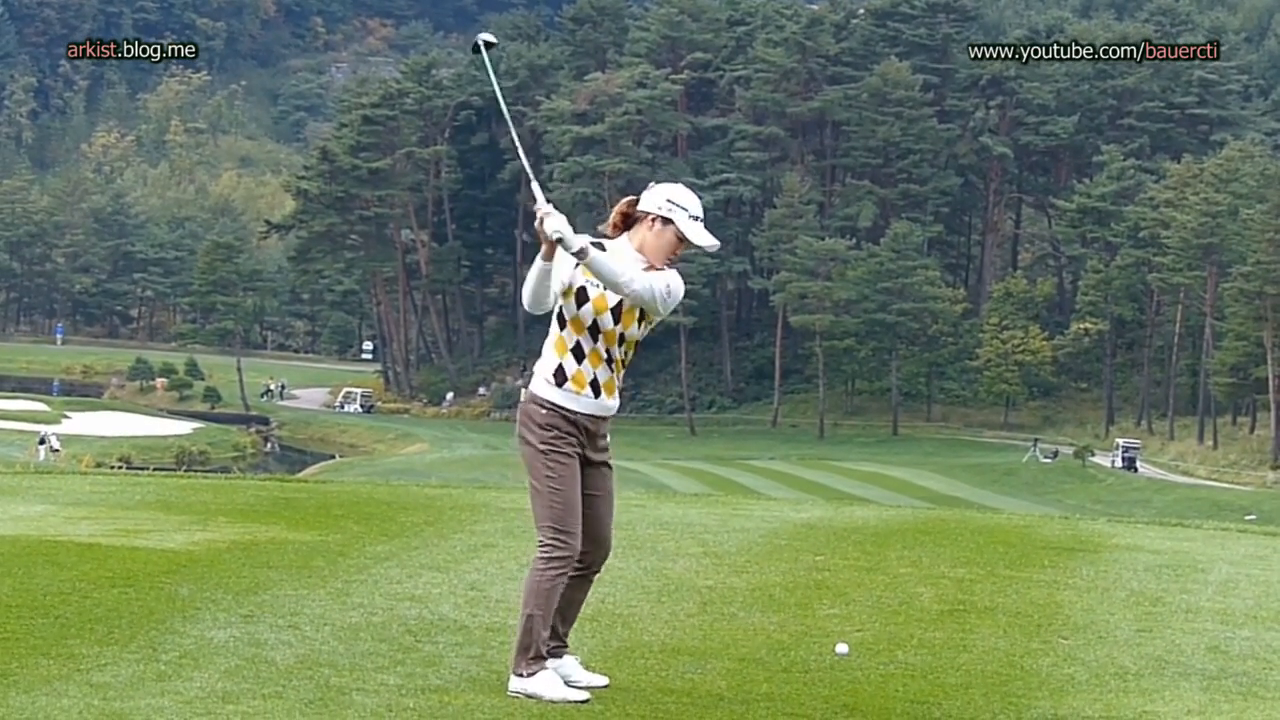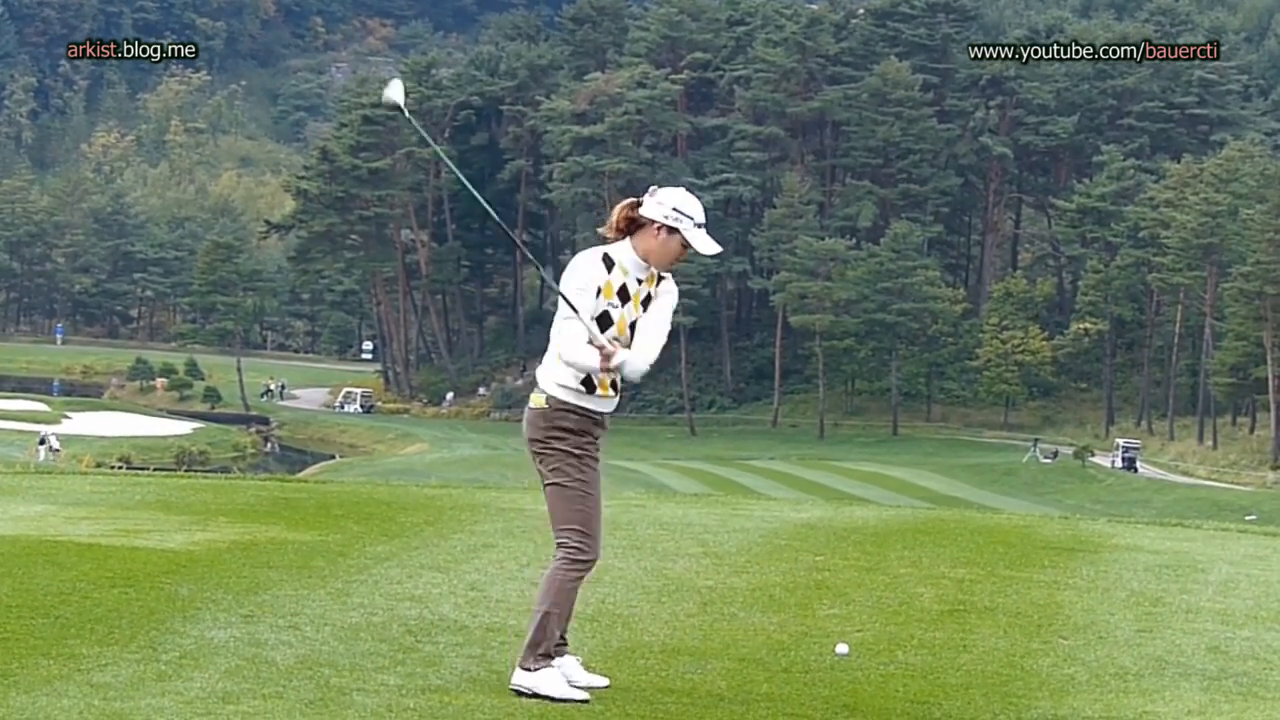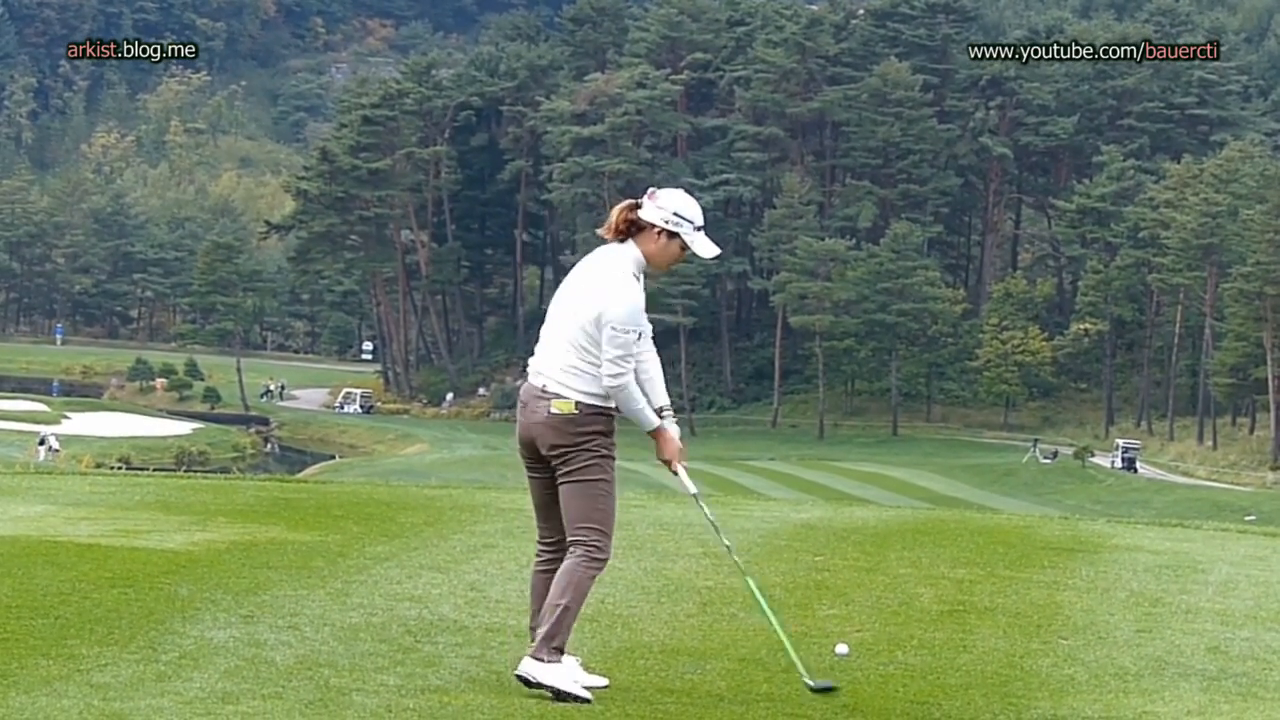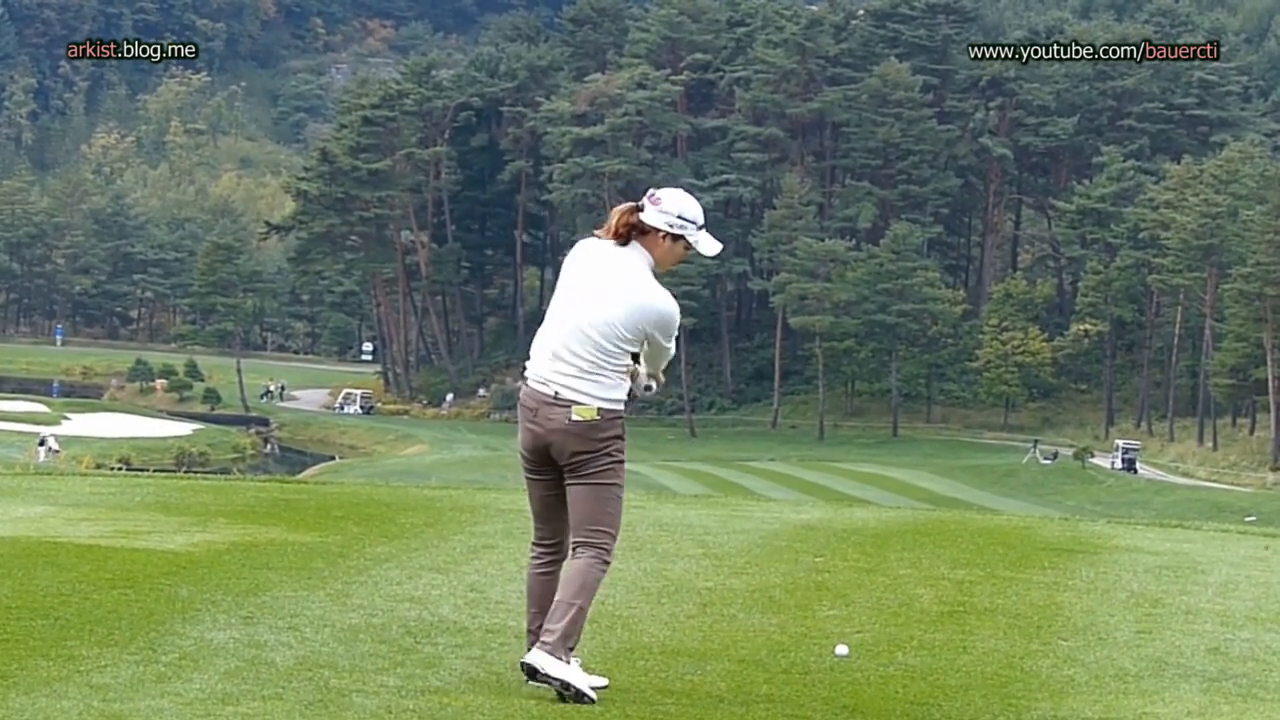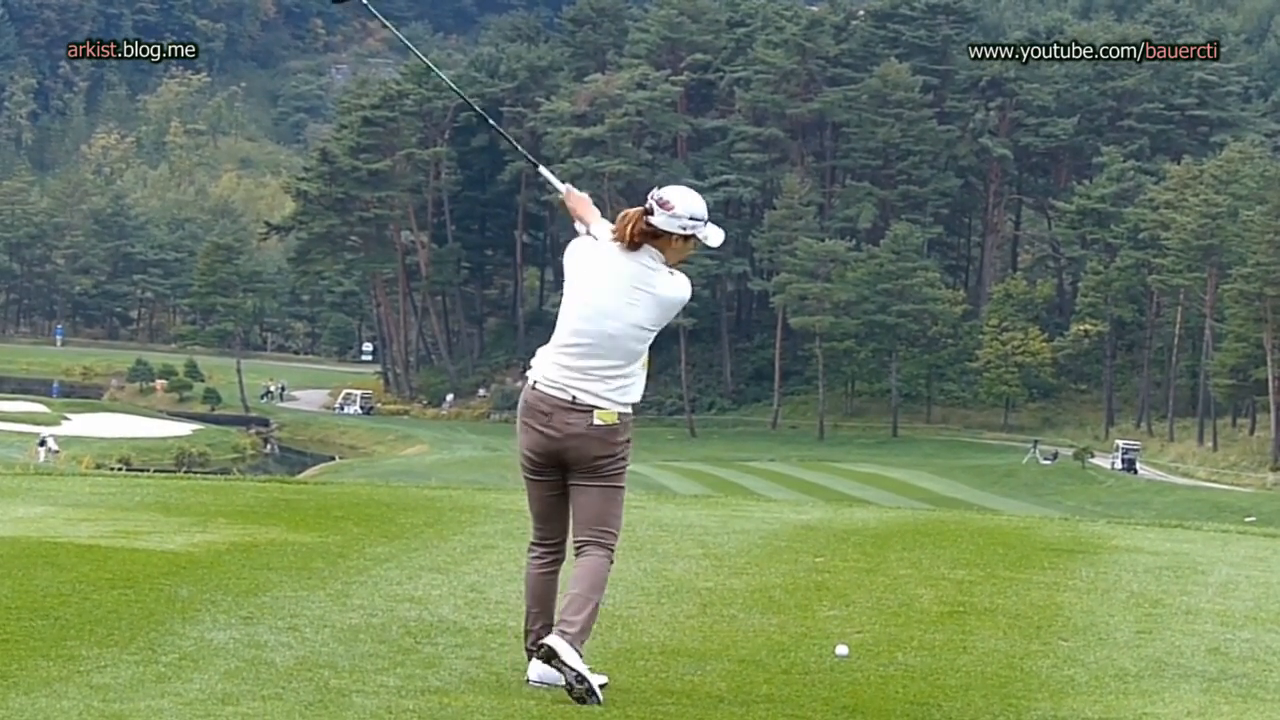
dt=0.1s
person 1, frame 1
left shoulder: (667, 286)
right shoulder: (577, 256)
left elbow: (630, 284)
right elbow: (534, 301)
left wrist: (575, 243)
right wrist: (548, 249)
left hip: (594, 424)
right hip: (551, 414)
left knee: (594, 547)
right knee: (561, 545)
left ankle: (552, 654)
right ankle: (528, 669)
person 1, frame 2
left shoulder: (664, 288)
right shoulder: (591, 268)
left elbow: (648, 347)
right elbow: (569, 347)
left wrist: (622, 361)
right wrist: (595, 354)
left hip: (576, 417)
right hip: (564, 417)
left knee: (575, 544)
right knee: (578, 548)
left ankle: (551, 654)
right ankle: (534, 667)
person 1, frame 3
left shoulder: (628, 271)
right shoulder: (610, 277)
left elbow: (642, 351)
right elbow: (616, 375)
left wrist: (666, 415)
right wrist: (656, 429)
left hip: (541, 409)
right hip: (577, 419)
left knee: (555, 542)
right knee: (591, 545)
left ankle: (548, 653)
right ankle: (544, 657)
person 1, frame 4
left shoulder: (584, 255)
right shoulder: (659, 302)
right elbow: (660, 355)
right wrist: (652, 363)
left hip: (537, 406)
right hip: (591, 425)
left knee: (548, 541)
right knee: (593, 547)
left ankle: (544, 652)
right ankle: (553, 647)
person 1, frame 5
left shoulder: (586, 254)
right shoulder: (674, 290)
left wrist: (589, 219)
right wrist: (597, 223)
left hip: (539, 409)
right hip: (600, 427)
left knee: (546, 542)
right knee: (596, 547)
left ankle: (543, 655)
right ankle: (567, 639)
